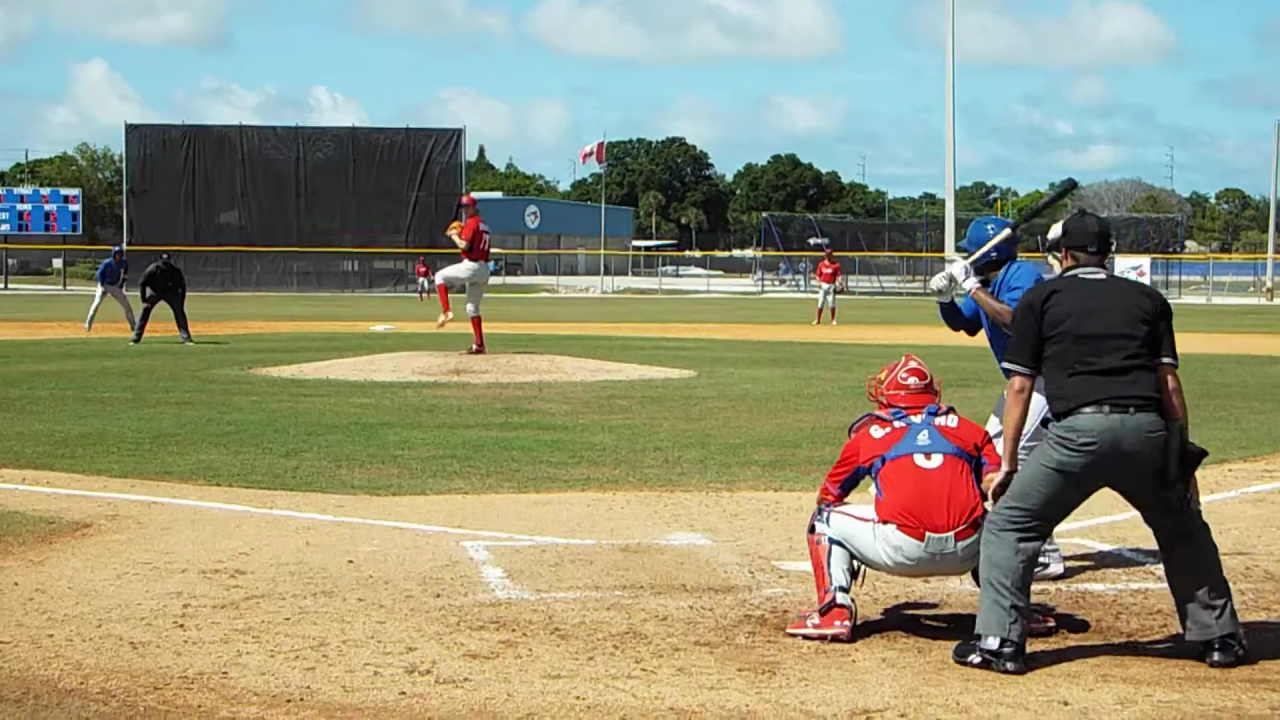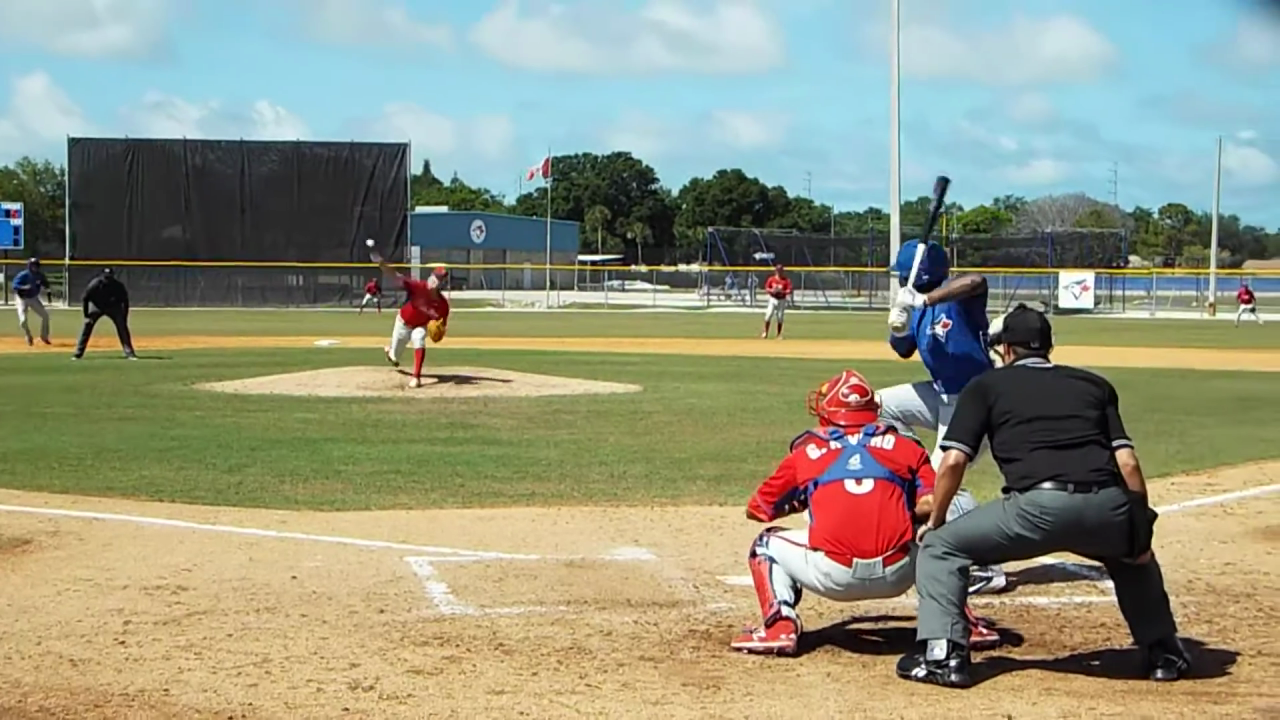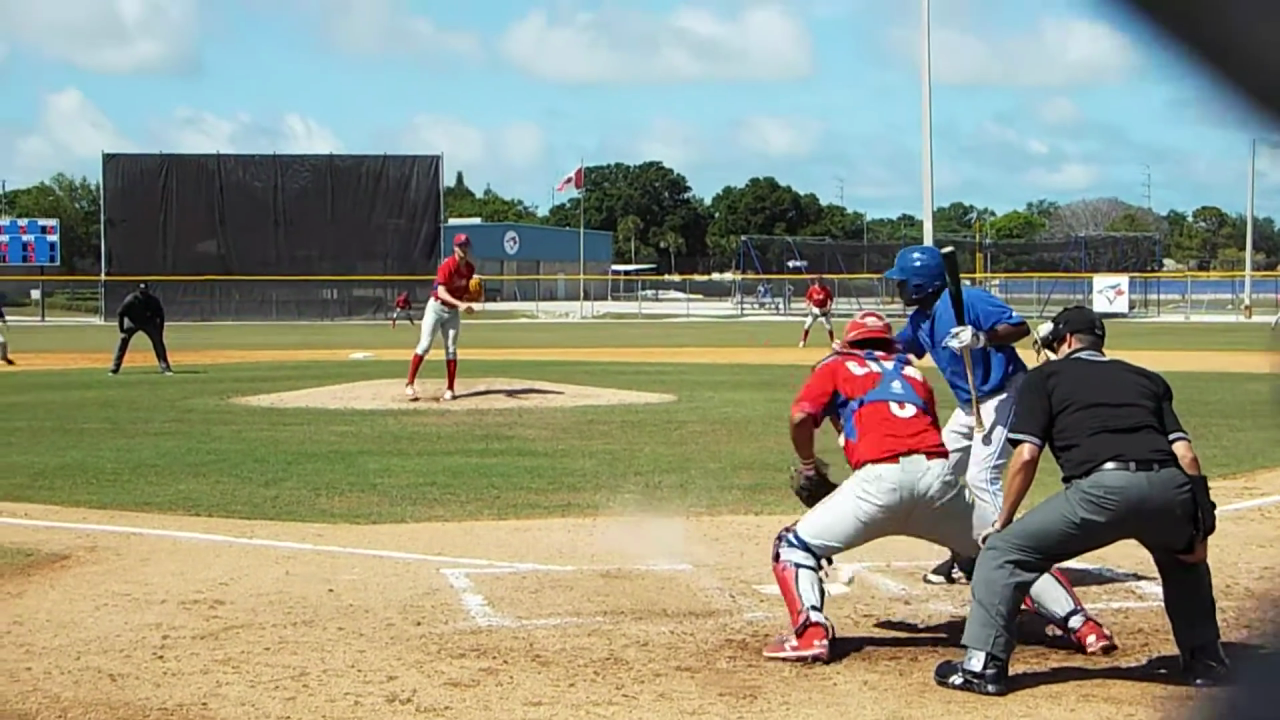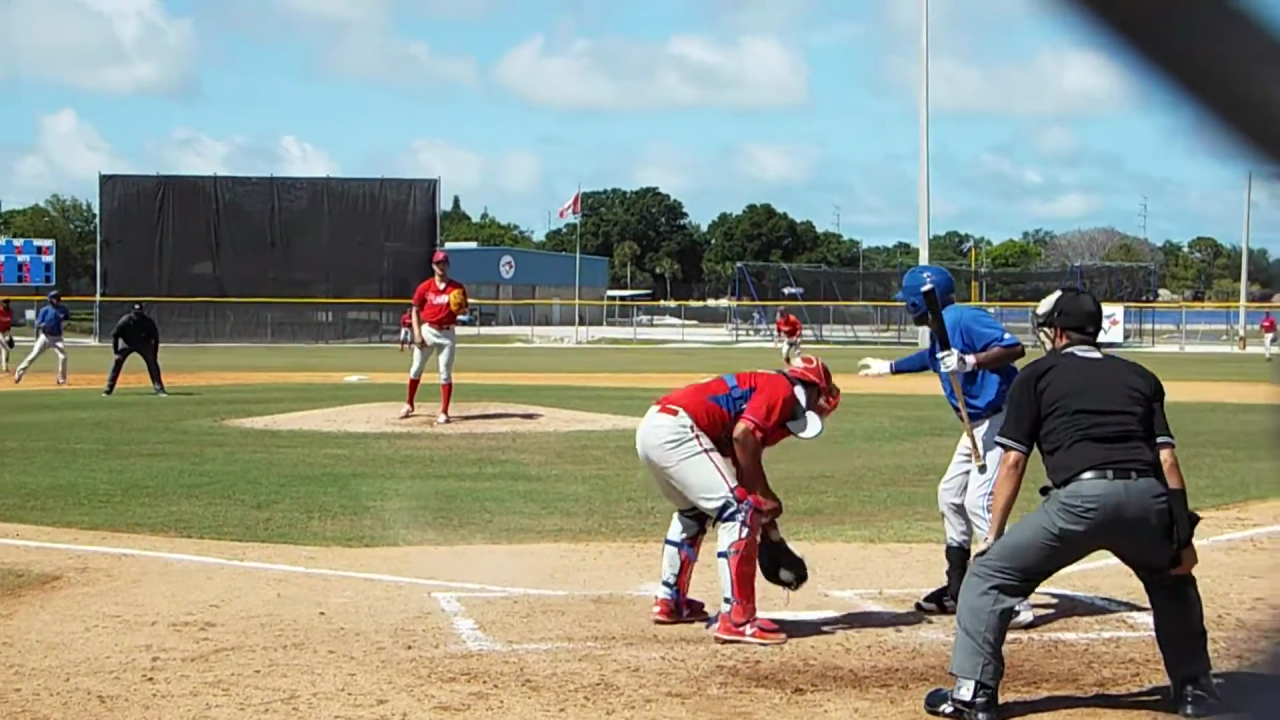
dt=1s
person 1, frame 1
left shoulder: (1041, 298)
right shoulder: (1147, 297)
left elbow: (1019, 387)
right elbow: (1170, 383)
left wrist: (1008, 459)
right wrist: (1183, 453)
left hip: (1078, 431)
right hip: (1146, 431)
left knee: (1007, 525)
right knee: (1182, 528)
left ankle: (999, 642)
right ankle: (1220, 636)
person 1, frame 2
left shoulder: (987, 385)
right shoulder: (1095, 384)
left elbow: (953, 460)
right elbow: (1128, 463)
left wrist: (934, 523)
right wrist: (1141, 530)
left hip: (1039, 506)
right hip: (1108, 508)
left knee: (940, 546)
right knee: (1133, 553)
left ankle: (944, 656)
right ankle: (1164, 653)
person 1, frame 3
left shoulder: (1046, 376)
right shoulder: (1147, 379)
left elbow: (1026, 456)
right elbow: (1185, 454)
left wrist: (1002, 522)
right wrist: (1199, 526)
left hip: (1102, 489)
right hip: (1170, 488)
left knee: (1002, 551)
right knee: (1184, 556)
left ankle: (983, 666)
right ankle: (1206, 661)
person 1, frame 4
left shoulder: (1037, 375)
right shoulder: (1139, 376)
left elbow: (1013, 461)
right elbow: (1167, 460)
left wrist: (994, 533)
right wrist: (1181, 532)
left hip: (1080, 497)
right hip: (1146, 498)
left knee: (988, 577)
right knee: (1173, 583)
person 2, frame 1
left shoulder: (1023, 274)
right shoulder: (986, 284)
left elbow: (1011, 320)
right elbow: (961, 323)
left wrist: (970, 287)
right wrist: (945, 296)
left hip: (1046, 383)
left ankle: (1045, 557)
person 2, frame 2
left shoulder: (953, 294)
right shoulder: (913, 305)
left elbow: (977, 281)
right elbow: (901, 350)
left wrist: (922, 301)
right wrist: (899, 328)
right hip: (942, 394)
right knee: (879, 405)
left ankle: (987, 573)
person 2, frame 3
left shoulder: (964, 299)
right shoulder: (920, 319)
left elbow: (1019, 327)
right elbow: (905, 349)
left wrist: (980, 339)
left hip: (999, 399)
right hip: (969, 405)
left knee: (981, 479)
right ankle: (963, 558)
person 2, frame 4
left shoulder: (963, 318)
right shoulder: (941, 326)
left elbow: (1014, 348)
right elbow: (934, 359)
left wrist: (969, 362)
right wrist: (890, 367)
left hip: (1005, 419)
right hip: (979, 423)
left knee: (979, 502)
right knee: (952, 496)
left ankle: (1013, 604)
right ankle: (957, 588)
person 3, frame 1
left shoulder: (868, 432)
right shoulder: (967, 427)
left elbow: (826, 499)
left hip: (899, 545)
right hip: (965, 549)
left knee: (824, 518)
left ankle: (834, 613)
person 3, frame 2
left shoulder: (806, 450)
right shoulder: (906, 447)
left elbow: (757, 510)
right elbow: (930, 506)
left wrist: (794, 505)
left hip: (834, 572)
right hip: (897, 571)
left knee: (766, 545)
left ankle: (780, 627)
person 3, frame 3
left shoulder: (836, 367)
right shoulder: (913, 374)
left elbow: (801, 417)
left wrist: (807, 465)
left hip: (881, 479)
right hip: (937, 476)
left knee: (793, 548)
left ankle: (811, 636)
person 3, frame 4
right shoulder: (782, 387)
right elbow: (743, 436)
left wrist: (766, 509)
right wrist: (761, 496)
left hip: (653, 429)
right hip: (676, 429)
left knee: (693, 514)
right knee: (737, 516)
left ankle: (669, 602)
right ankle: (737, 620)
